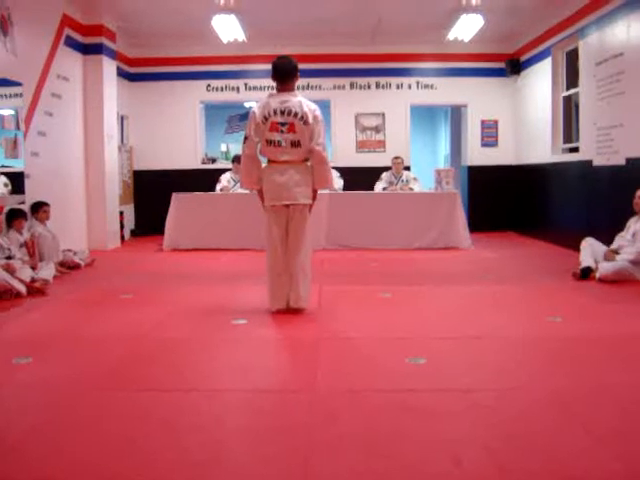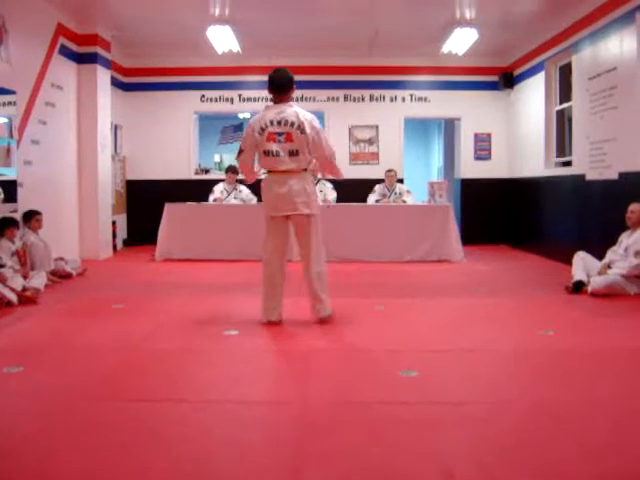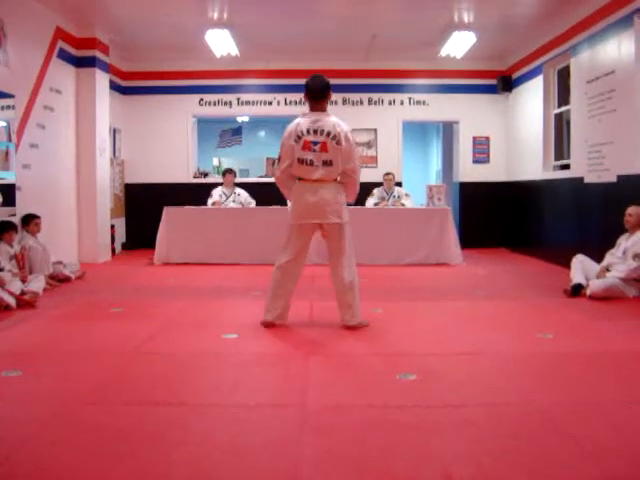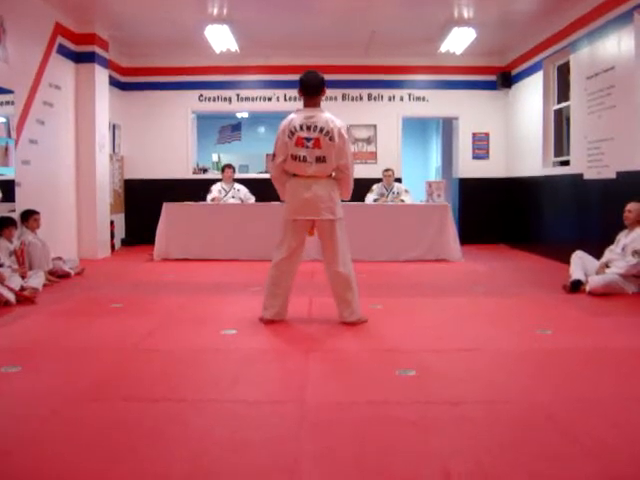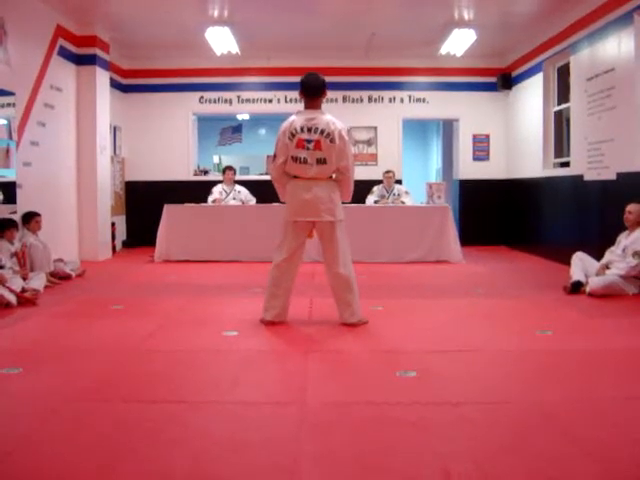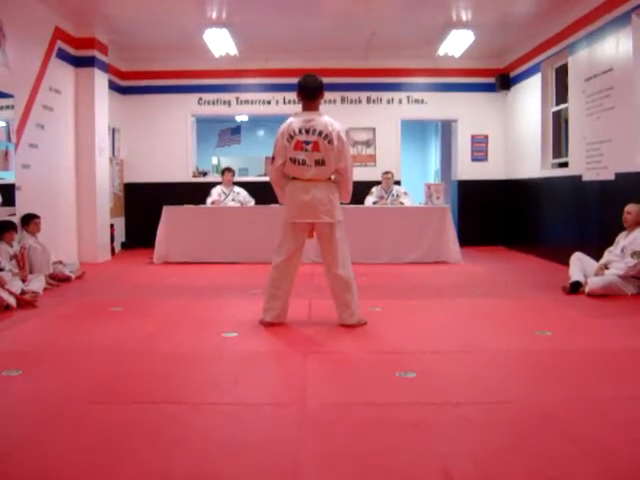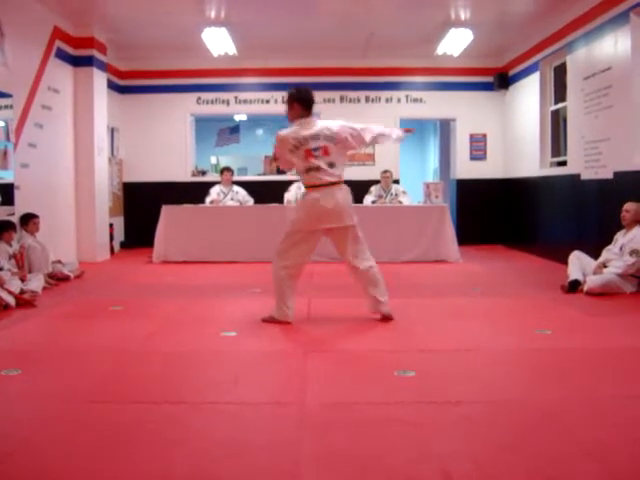
dt=0.7s
person 1, frame 1
left shoulder: (259, 109)
right shoulder: (310, 109)
left elbow: (249, 151)
right elbow: (318, 152)
left wrist: (256, 185)
right wrist: (317, 186)
left hip: (273, 179)
right hip: (300, 178)
left knee: (275, 244)
right knee: (299, 243)
left ankle: (278, 301)
right ankle: (298, 300)
person 1, frame 2
left shoulder: (258, 121)
right shoulder: (307, 118)
left elbow: (244, 160)
right elbow: (326, 156)
left wrist: (252, 176)
right wrist: (336, 172)
left hip: (274, 187)
right hip: (301, 187)
left knee: (274, 254)
right knee: (313, 252)
left ankle: (272, 312)
right ankle: (323, 309)
person 1, frame 3
left shoulder: (294, 128)
right shoulder: (341, 129)
left elbow: (282, 172)
right elbow: (352, 172)
right wrist: (345, 198)
left hip: (303, 198)
right hip: (331, 198)
left knee: (289, 259)
right knee: (342, 261)
left ankle: (272, 315)
right ankle: (352, 317)
person 1, frame 4
left shoulder: (287, 124)
right shoulder: (335, 125)
left elbow: (277, 167)
right elbow: (345, 167)
left wrist: (287, 194)
right wrist: (343, 195)
left hip: (297, 194)
right hip: (326, 194)
left knee: (285, 256)
right knee: (338, 258)
left ankle: (272, 311)
right ankle: (350, 313)
person 1, frame 5
left shoulder: (288, 126)
right shoulder: (336, 126)
left elbow: (277, 168)
right elbow: (346, 168)
left wrist: (287, 195)
right wrist: (343, 197)
left hip: (297, 196)
right hip: (326, 196)
left knee: (285, 257)
right knee: (338, 259)
left ankle: (272, 313)
right ankle: (351, 314)
person 1, frame 6
left shoulder: (287, 127)
right shoulder: (334, 128)
left elbow: (276, 170)
right elbow: (344, 169)
left wrist: (286, 197)
right wrist: (342, 198)
left hip: (296, 197)
right hip: (325, 197)
left knee: (284, 259)
right knee: (337, 261)
left ankle: (272, 314)
right ankle: (350, 315)
person 1, frame 7
left shoulder: (284, 137)
right shoulder: (335, 128)
left elbow: (284, 163)
right elbow: (367, 133)
right wrist: (397, 132)
left hip: (313, 202)
right hip: (340, 199)
left knee: (285, 259)
right knee: (360, 257)
left ankle: (281, 313)
right ankle: (383, 307)
